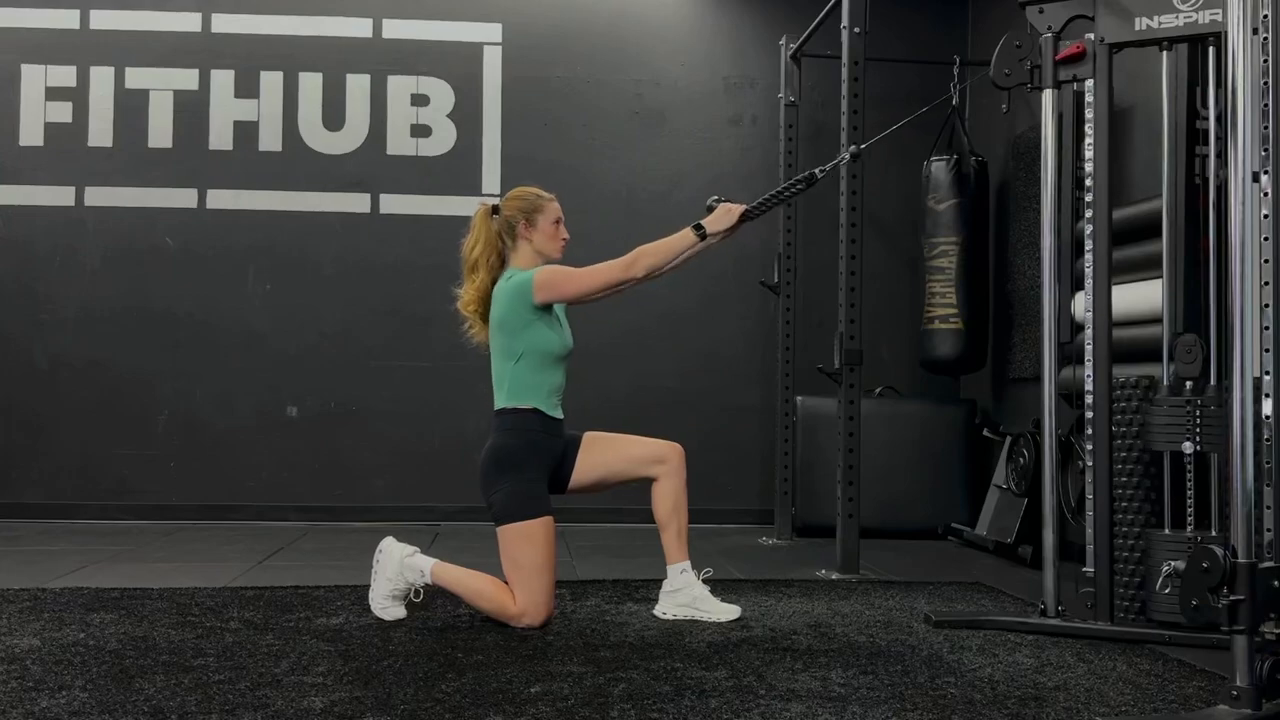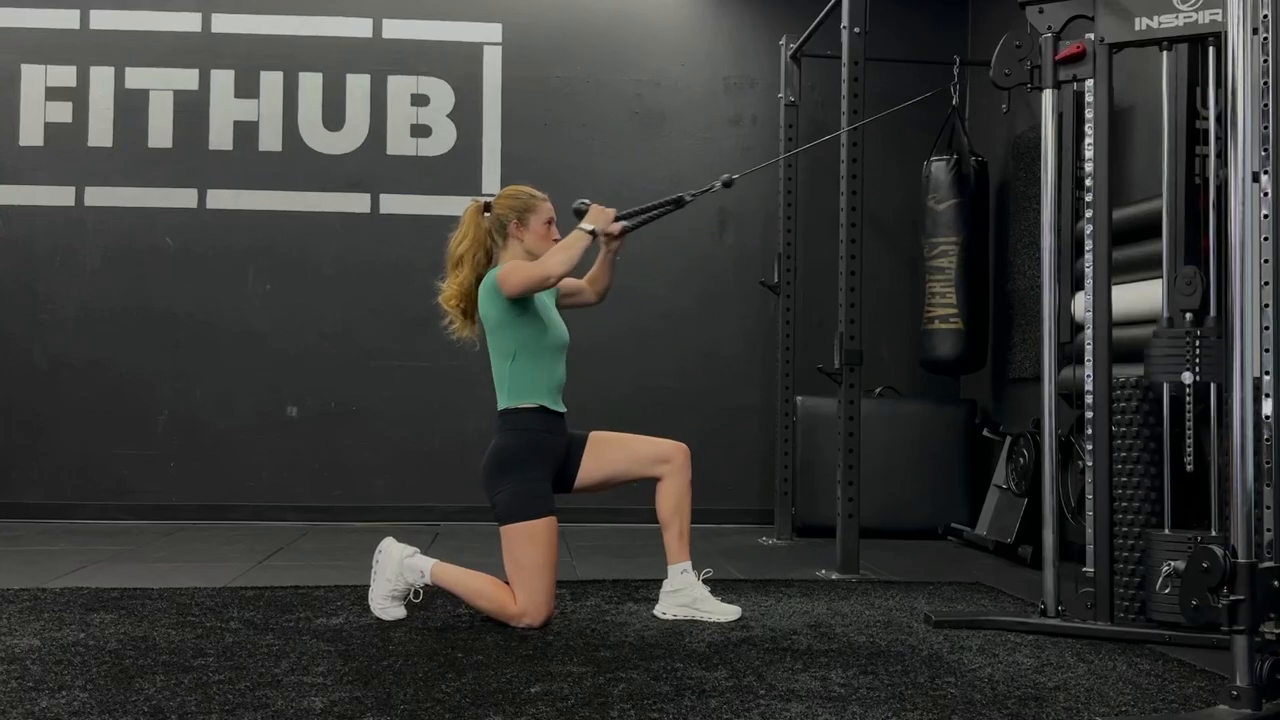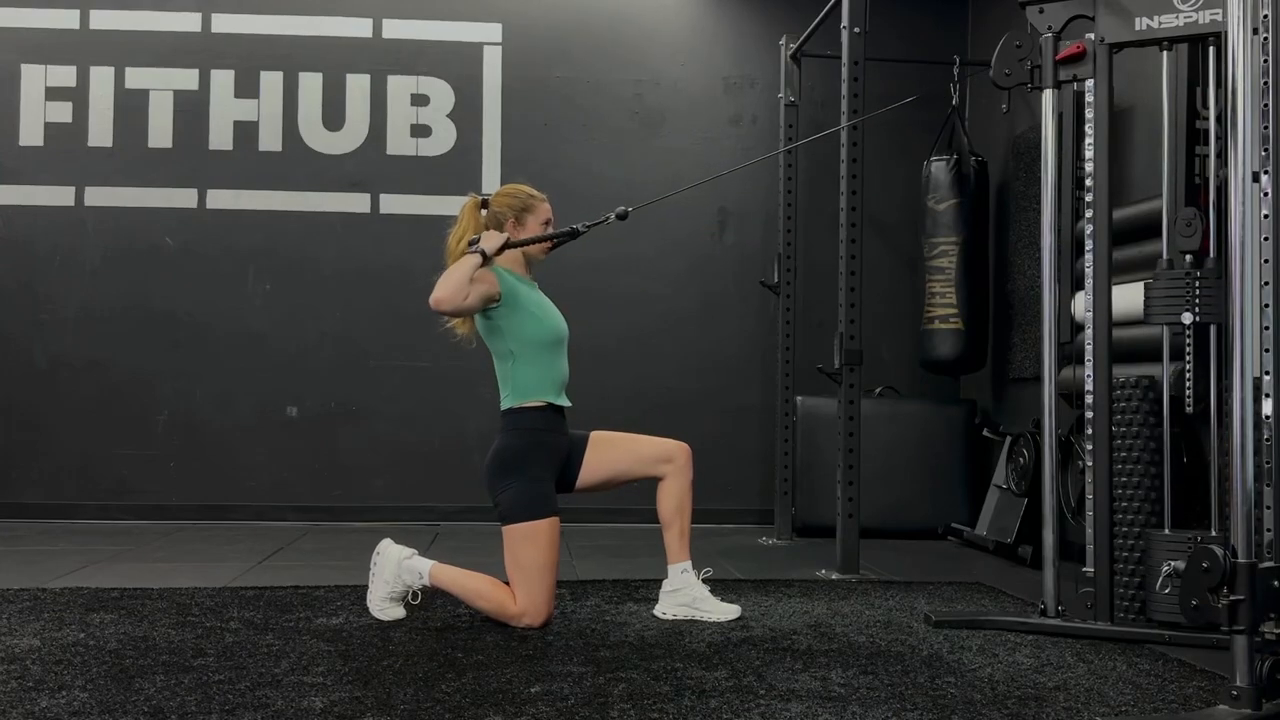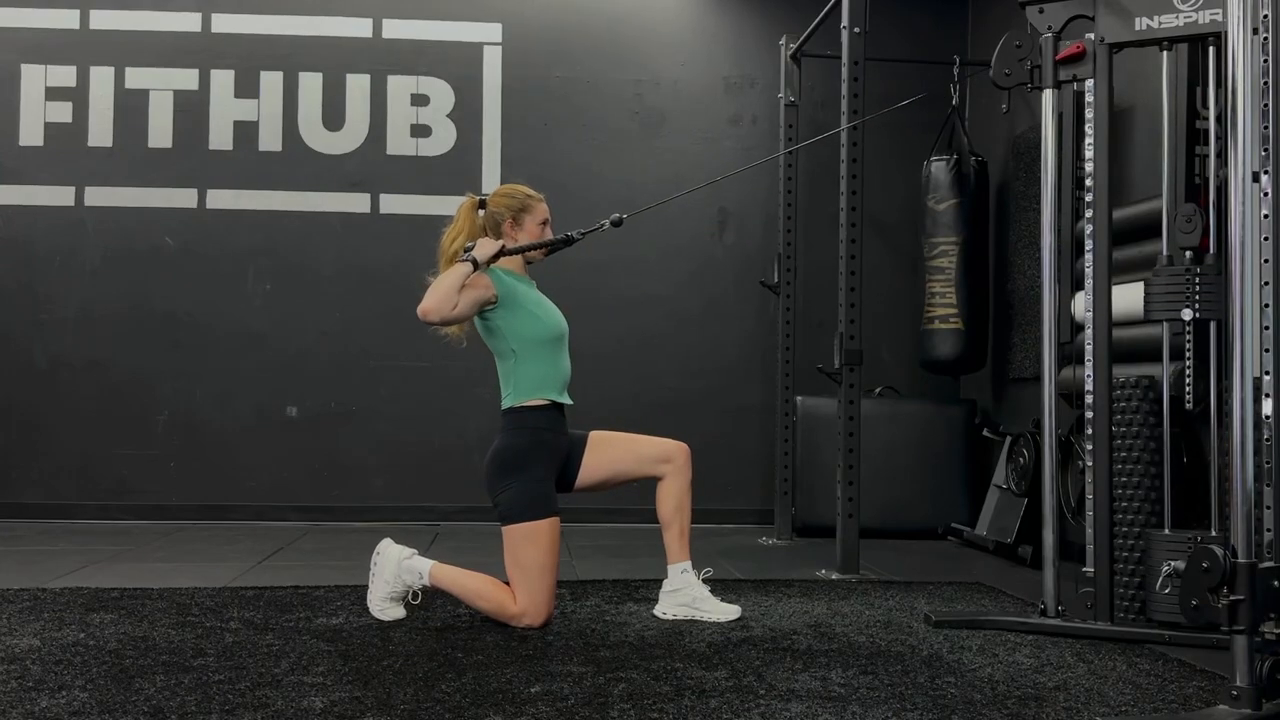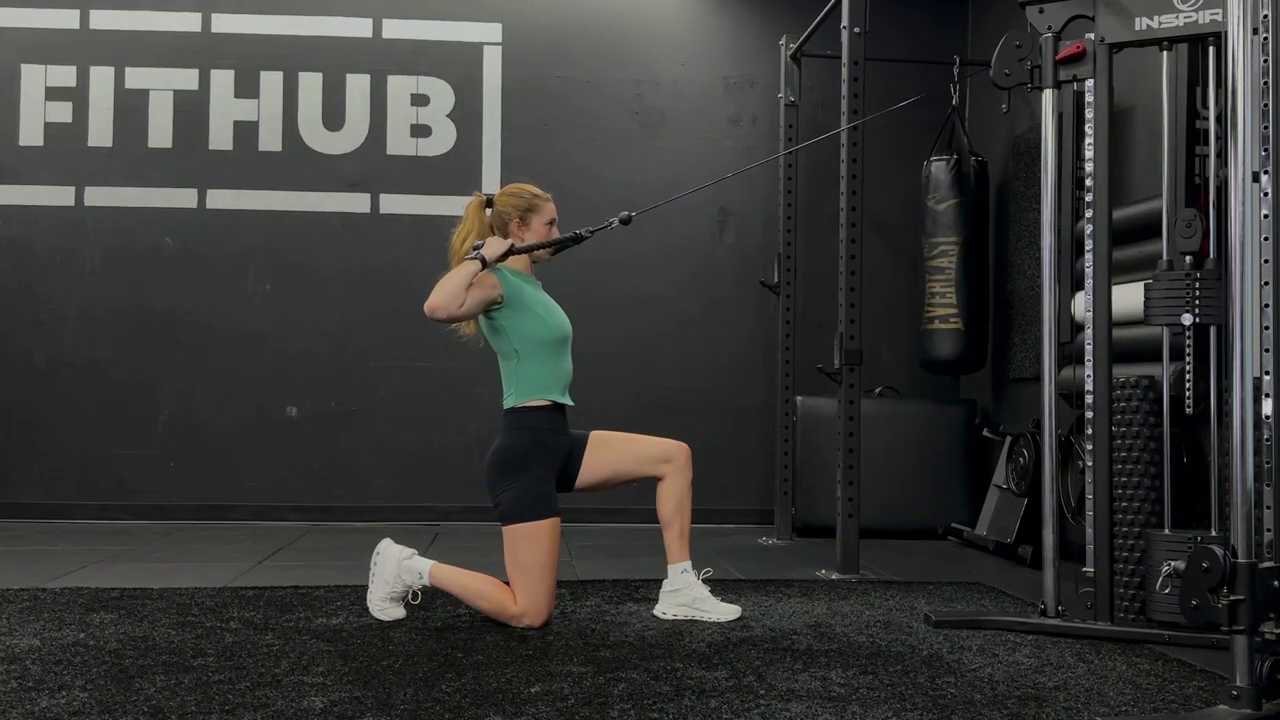
dt=0.3s
person 1, frame 1
left shoulder: (544, 286)
right shoulder: (524, 285)
left elbow: (634, 273)
right elbow: (629, 269)
left wrist: (706, 234)
right wrist: (705, 228)
left hip: (550, 444)
right hip: (516, 452)
left knee: (668, 457)
right knee: (530, 614)
left ankle: (679, 589)
right ankle: (412, 566)
person 1, frame 2
left shoulder: (538, 286)
right shoulder: (501, 281)
left elbow: (591, 292)
right elbow: (554, 269)
left wrist: (609, 244)
right wrist: (590, 228)
left hip: (554, 441)
right hip: (520, 449)
left knee: (673, 457)
right knee: (529, 614)
left ankle: (680, 591)
right ankle: (410, 566)
person 1, frame 3
left shoulder: (522, 282)
right shoulder: (489, 281)
right elbow: (442, 300)
left wrist: (534, 258)
right wrist: (482, 250)
left hip: (555, 441)
right hip: (522, 448)
left knee: (675, 457)
right knee: (529, 614)
left ankle: (680, 590)
right ankle: (409, 567)
person 1, frame 4
left shoulder: (518, 283)
right shoulder: (489, 283)
right elbow: (431, 310)
right wrist: (474, 258)
left hip: (554, 440)
right hip: (522, 449)
left knee: (674, 457)
right knee: (529, 613)
left ankle: (680, 590)
right ankle: (409, 568)
person 1, frame 5
left shoulder: (525, 284)
right shoulder: (495, 283)
right elbow: (437, 307)
left wrist: (520, 258)
right wrist: (482, 255)
left hip: (556, 441)
right hip: (524, 448)
left knee: (675, 457)
right knee: (529, 614)
left ankle: (680, 590)
right ankle: (409, 568)
